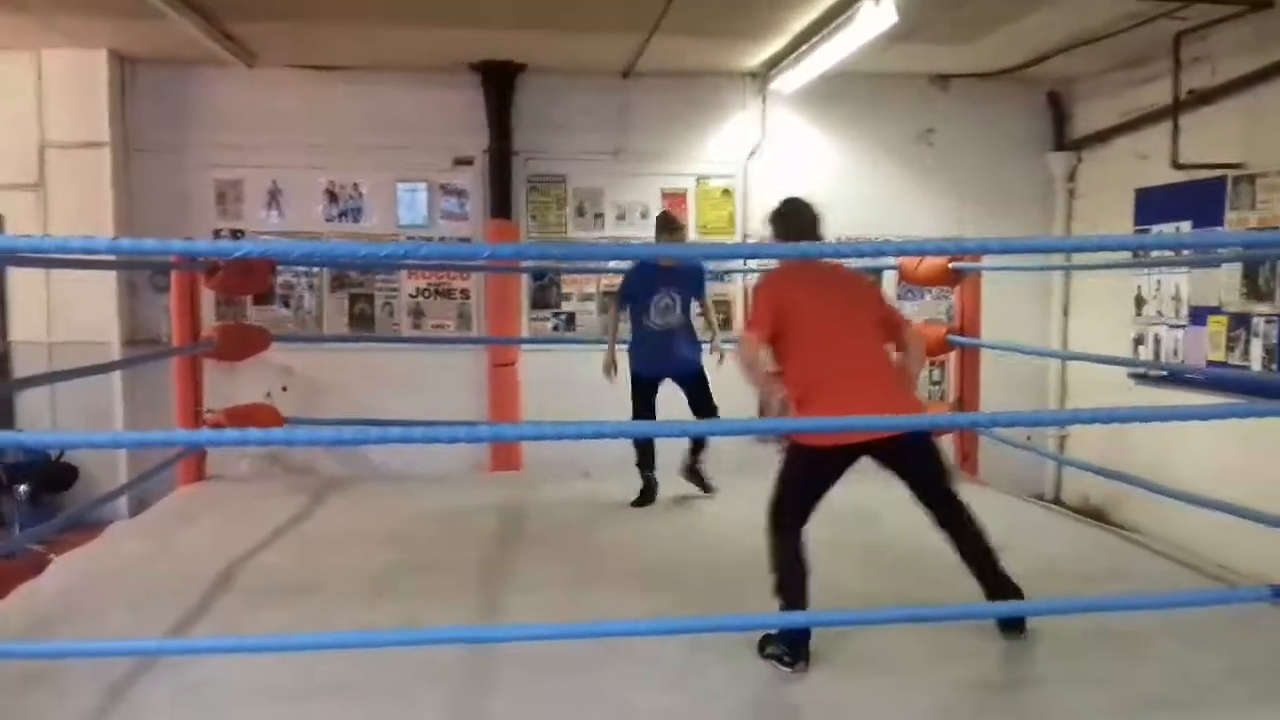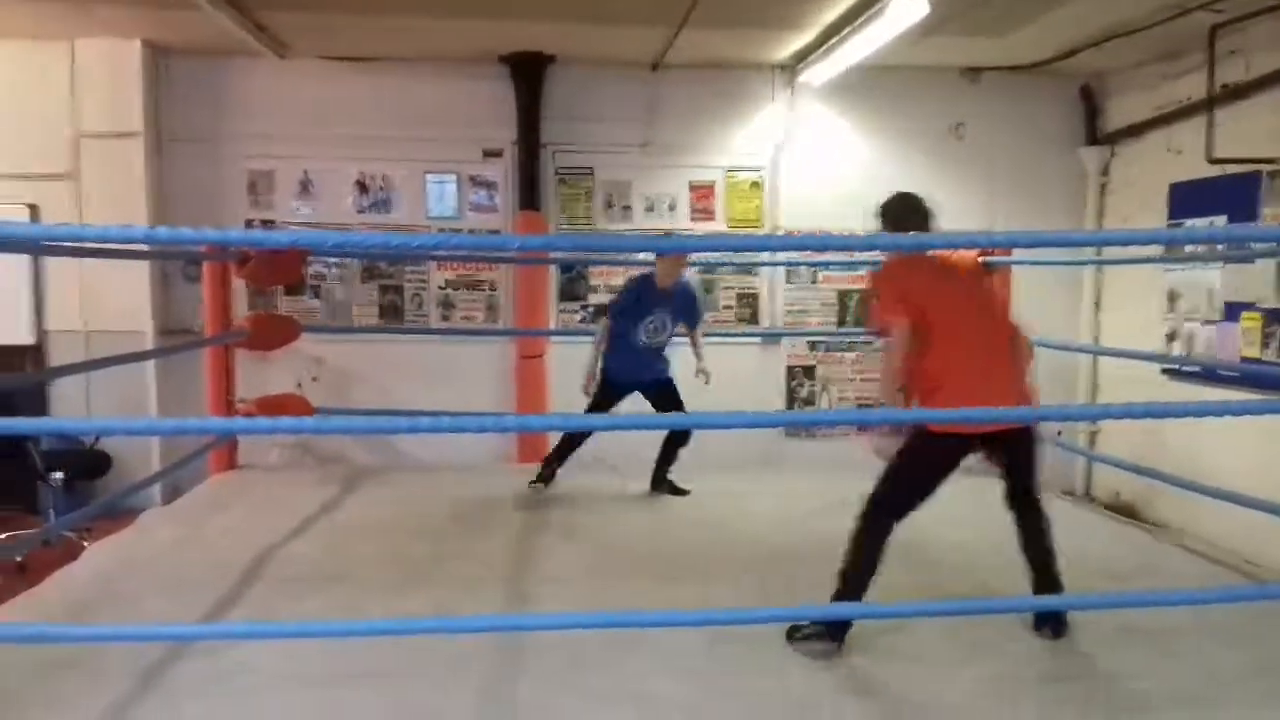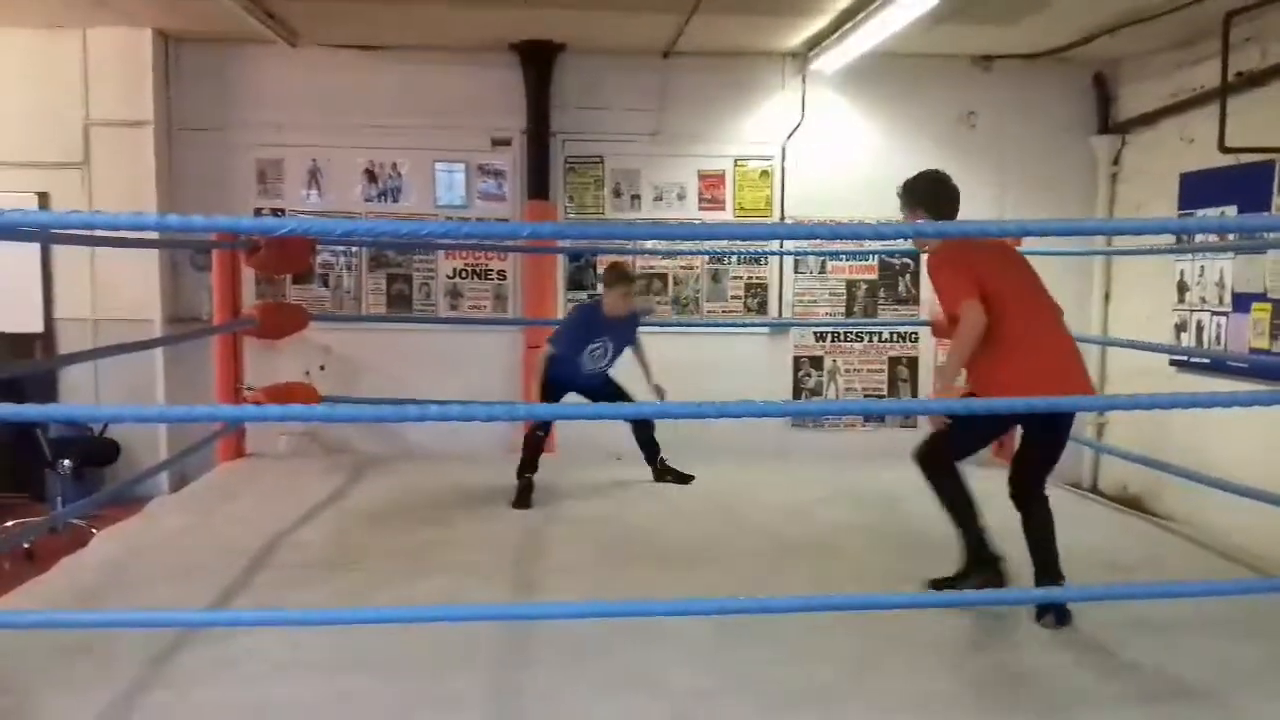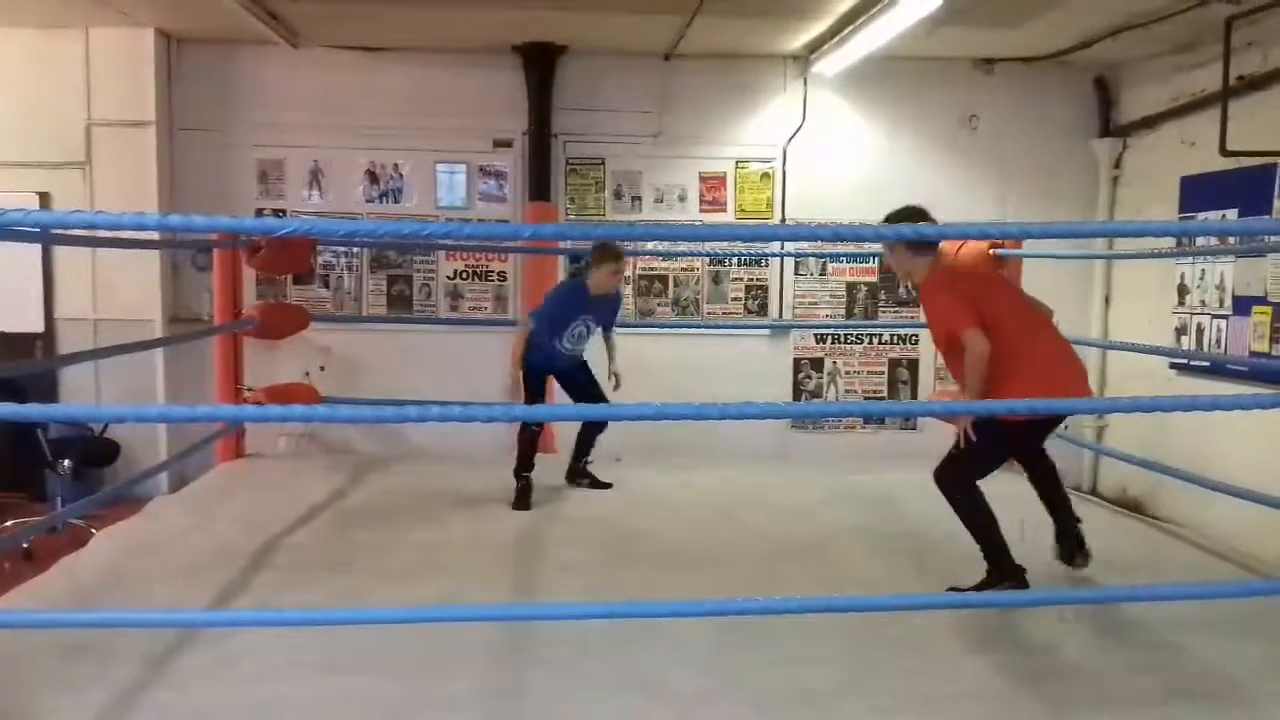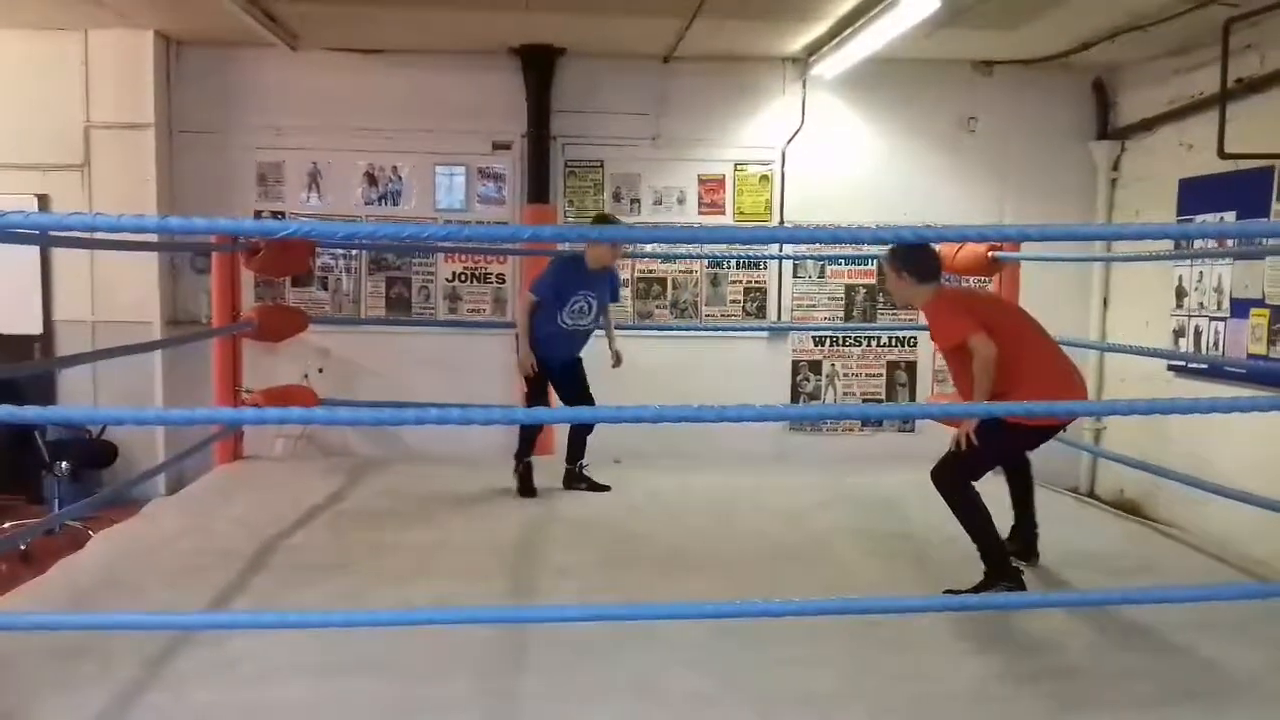
dt=0.3s
person 1, frame 1
left shoulder: (772, 285)
right shoulder: (858, 283)
left elbow: (752, 354)
right elbow: (913, 344)
left hip: (825, 427)
right hip: (898, 417)
left knee: (785, 522)
right knee: (948, 509)
left ankle: (792, 641)
right ankle: (1008, 606)
person 1, frame 2
left shoulder: (894, 276)
right shoulder: (972, 275)
left elbow: (899, 340)
right elbow: (1020, 344)
left wrist: (890, 412)
left hip: (951, 416)
right hip: (1013, 410)
left knee: (882, 511)
right knee: (1025, 503)
left ankle: (833, 624)
right ankle: (1050, 610)
person 1, frame 3
left shoulder: (943, 259)
right shoulder: (997, 249)
left elbow: (974, 321)
right elbow: (1047, 311)
left wrist: (943, 385)
left hip: (1009, 388)
right hip: (1067, 383)
left knee: (935, 456)
right knee: (1028, 487)
left ankle: (983, 564)
right ankle: (1051, 594)
person 1, frame 4
left shoulder: (936, 289)
right shoulder: (975, 274)
left elbow: (979, 348)
right elbow: (1042, 313)
left wrist: (968, 404)
left hip: (1024, 397)
right hip: (1068, 384)
left knee: (953, 475)
right knee: (1025, 448)
left ankle: (1006, 574)
right ankle: (1071, 539)
person 1, frame 5
left shoulder: (941, 307)
right shoulder: (964, 298)
left elbow: (986, 351)
left wrist: (975, 412)
left hip: (1034, 404)
right hip: (1066, 394)
left knee: (949, 475)
right knee: (1005, 445)
left ankle: (1002, 576)
right ankle: (1023, 540)
person 2, frame 1
left shoulder: (693, 269)
right shoulder: (639, 272)
left elbow: (703, 301)
right elbow: (616, 309)
left wrist: (714, 335)
right wrist: (610, 351)
left hip: (685, 356)
right hip: (644, 360)
left knee: (708, 413)
right knee: (643, 419)
left ankle: (693, 465)
right ankle: (648, 480)
person 2, frame 2
left shoulder: (686, 293)
right shoulder: (636, 288)
left elbow: (693, 327)
right elbow: (606, 324)
left wrist: (700, 360)
right wrist: (592, 370)
left hip: (654, 371)
right hip: (618, 370)
left knee: (681, 425)
left ankle: (660, 477)
right ankle: (549, 468)
person 2, frame 3
left shoulder: (630, 317)
right shoulder: (581, 317)
left elbow: (635, 344)
right elbow: (547, 352)
left wrist: (650, 379)
right wrist: (535, 395)
left hip: (594, 379)
right hip: (558, 376)
left knee: (640, 415)
right knee: (542, 422)
left ankle: (659, 467)
right ankle: (525, 480)
person 2, frame 4
left shoulder: (613, 298)
right shoulder: (565, 293)
right elbow: (526, 327)
left wrist: (612, 363)
right wrist: (515, 371)
left hip: (571, 361)
right hip: (537, 360)
left ankle: (577, 470)
right ankle: (523, 480)
person 2, frame 5
left shoulder: (609, 275)
right shoulder: (562, 267)
right elbow: (526, 303)
left wrist: (612, 342)
right wrist: (524, 348)
left hip: (568, 355)
right hip: (537, 350)
left knee: (585, 409)
right knee: (538, 408)
left ankle: (574, 472)
right ankle: (523, 467)
